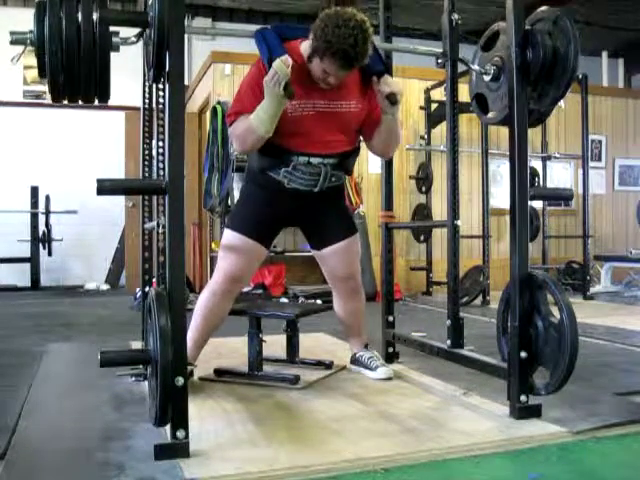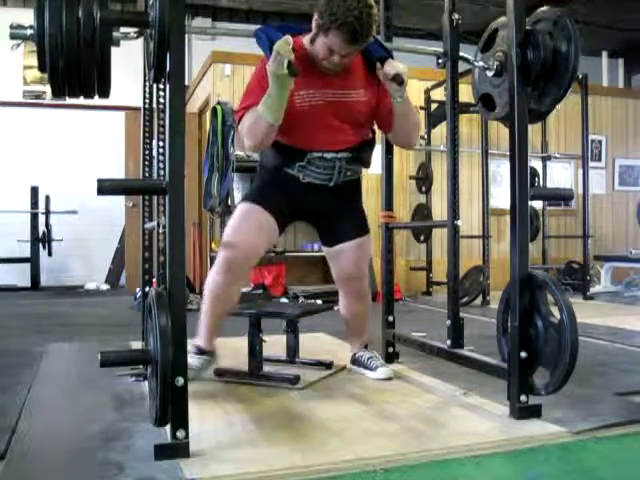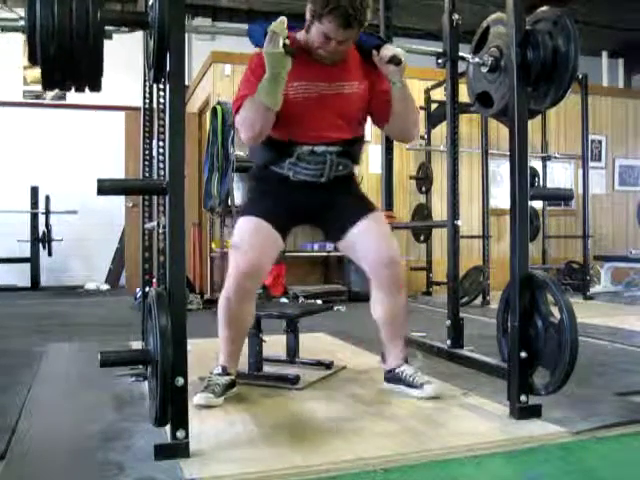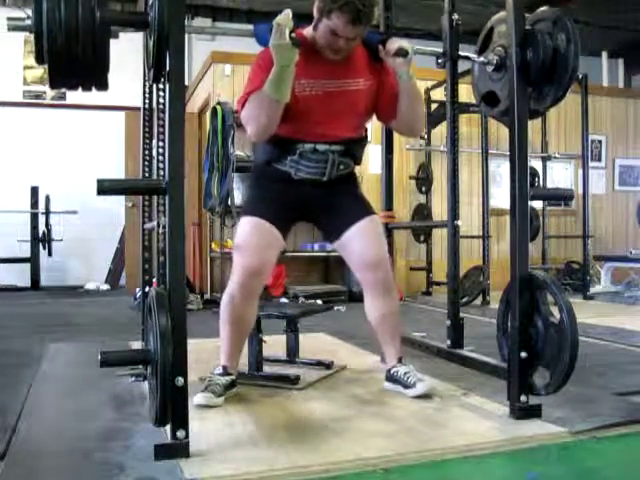
dt=0.5s
person 1, frame 1
left shoulder: (363, 82)
right shoulder: (272, 66)
left elbow: (384, 148)
right elbow: (240, 141)
left wrist: (390, 110)
right wrist: (273, 101)
left hip: (326, 194)
right hip: (269, 188)
left knee: (348, 279)
right knee: (226, 279)
left ankle: (360, 351)
right ankle: (183, 362)
person 1, frame 2
left shoulder: (372, 72)
right shoulder: (279, 62)
left elbow: (407, 138)
right elbow: (252, 139)
left wrist: (400, 94)
right wrist: (280, 87)
left hip: (340, 189)
right hip: (281, 180)
left knee: (355, 282)
right knee: (232, 254)
left ankle: (361, 353)
right ankle: (203, 350)
person 1, frame 3
left shoulder: (366, 65)
right shoulder: (269, 58)
left elbow: (405, 132)
right elbow: (248, 133)
left wrist: (396, 79)
right wrist: (275, 73)
left hip: (337, 184)
right hip: (277, 184)
left knee: (389, 266)
right knee: (241, 274)
left ankle: (396, 368)
right ankle: (225, 373)
person 1, frame 4
left shoulder: (372, 63)
right shoulder: (277, 55)
left elbow: (413, 127)
right elbow: (256, 128)
left wrist: (403, 72)
right wrist: (284, 64)
left hip: (339, 182)
right hip: (278, 180)
left knee: (379, 270)
right knee: (246, 274)
left ankle: (395, 367)
right ankle: (225, 373)
